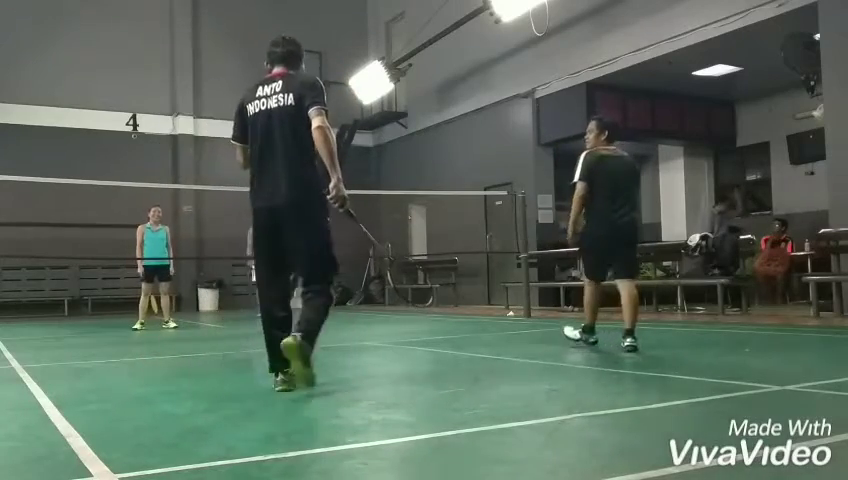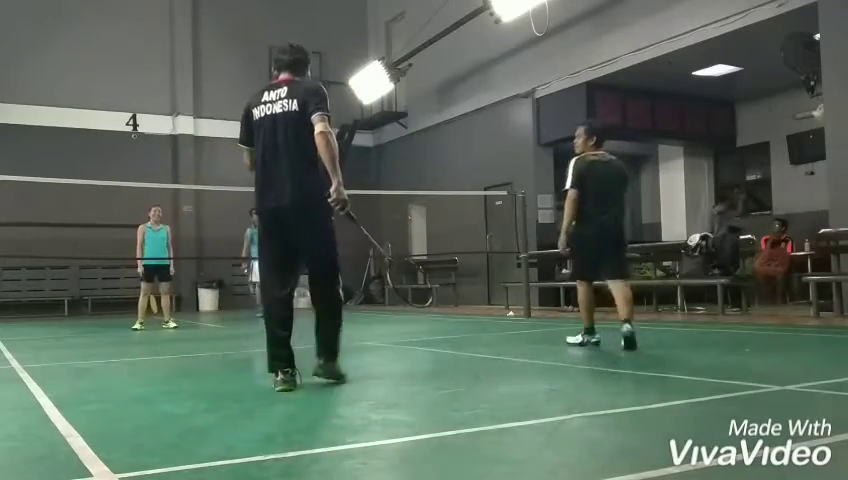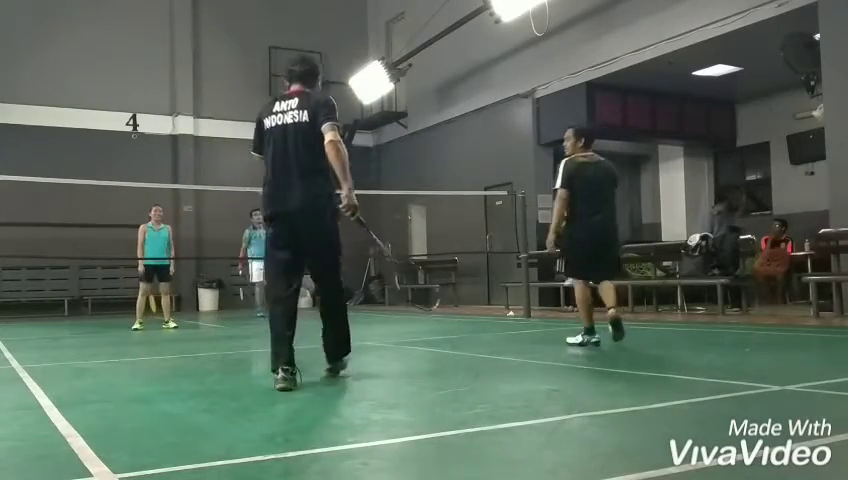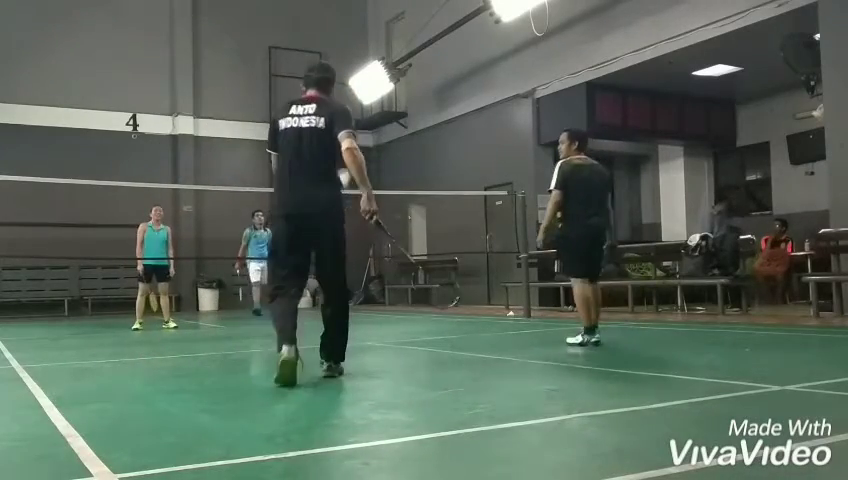
dt=0.2s
person 1, frame 1
left shoulder: (249, 98)
right shoulder: (307, 84)
left elbow: (243, 159)
right elbow: (319, 127)
right wrist: (336, 178)
left hip: (264, 202)
right hip: (303, 198)
left knee: (272, 286)
right knee: (318, 278)
left ankle: (281, 370)
right ankle: (299, 338)
person 1, frame 2
left shoulder: (255, 102)
right shoulder: (311, 90)
right elbow: (322, 132)
right wrist: (336, 182)
left hip: (269, 205)
right hip: (307, 200)
left knee: (275, 288)
right knee: (324, 282)
left ankle: (282, 369)
right ankle: (327, 358)
person 1, frame 3
left shoulder: (267, 112)
right shoulder: (320, 102)
right elbow: (332, 141)
right wrist: (347, 187)
left hip: (278, 210)
right hip: (315, 207)
left knee: (281, 289)
right knee: (329, 286)
left ankle: (283, 366)
right ankle: (335, 358)
person 1, frame 4
left shoulder: (281, 115)
right shoulder: (336, 111)
right elbow: (349, 150)
right wrist: (367, 195)
left hip: (288, 211)
right hip: (326, 210)
left knee: (284, 285)
right knee: (334, 286)
left ankle: (287, 345)
right ankle: (332, 359)
person 2, frame 1
left shoulder: (589, 157)
right shoulder: (630, 162)
left elbow: (581, 193)
left wrist: (572, 225)
right wrist: (632, 223)
left hip: (598, 228)
right hip: (626, 228)
left knee: (592, 280)
right knee: (626, 280)
left ankle: (588, 331)
right ankle: (629, 335)
person 2, frame 2
left shoulder: (579, 163)
right shoulder: (618, 166)
left elbow: (572, 199)
left wrist: (564, 232)
left hip: (587, 231)
right hip: (614, 231)
left knee: (584, 281)
right knee: (617, 279)
left ankle: (589, 332)
right ankle: (626, 324)
person 2, frame 3
left shoulder: (569, 164)
right shoulder: (607, 166)
left elbow: (562, 199)
right elbow: (612, 200)
left wrist: (553, 231)
right wrist: (611, 228)
left hip: (578, 231)
right hip: (604, 230)
left knee: (581, 280)
right knee: (604, 278)
left ankle: (589, 332)
right ankle: (614, 315)
person 2, frame 4
left shoulder: (564, 166)
right shoulder: (600, 169)
left elbow: (556, 199)
right elbow: (607, 204)
left wrist: (543, 229)
right wrist: (609, 232)
left hip: (574, 231)
right hip: (597, 230)
left knee: (578, 280)
right knee: (592, 280)
left ankle: (588, 332)
right ankle: (594, 327)
